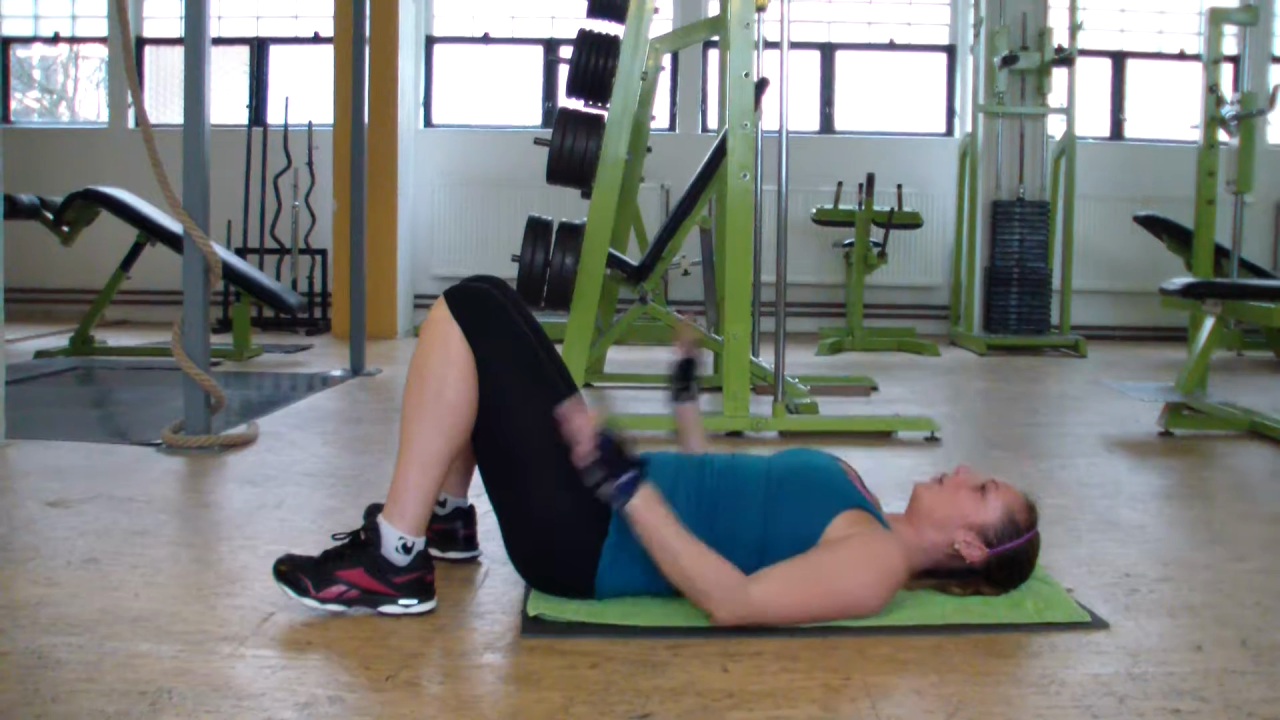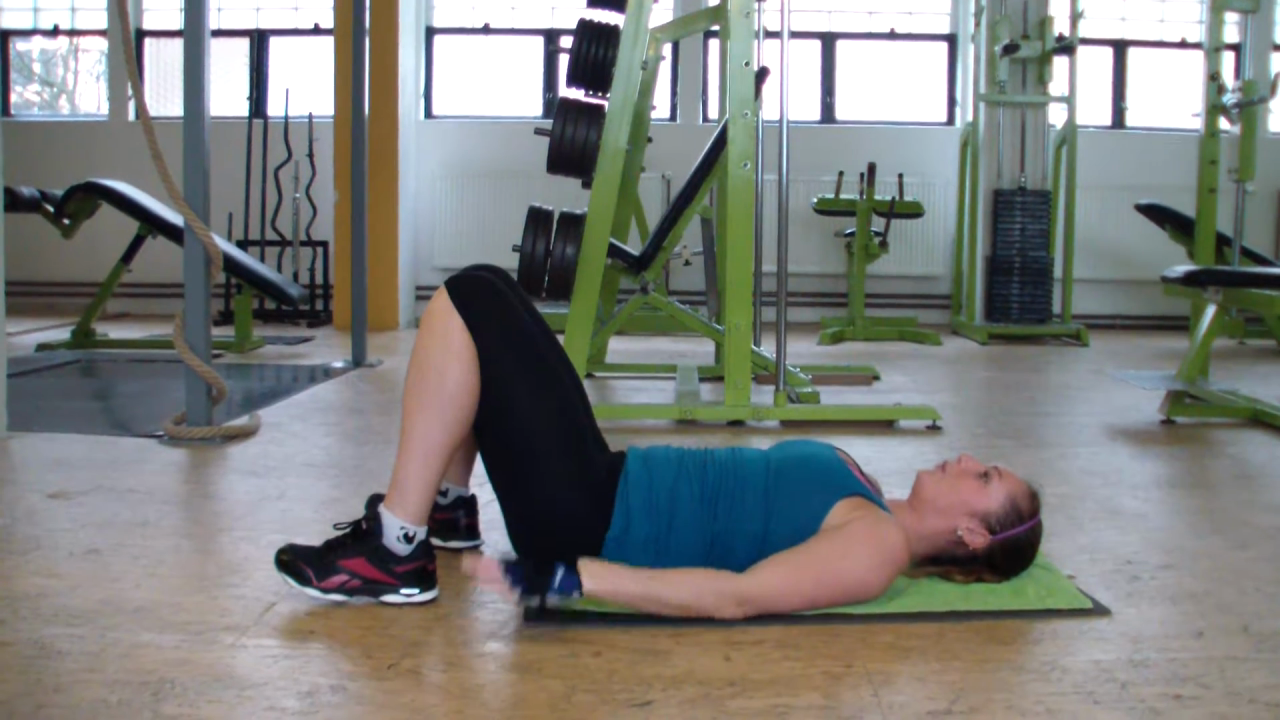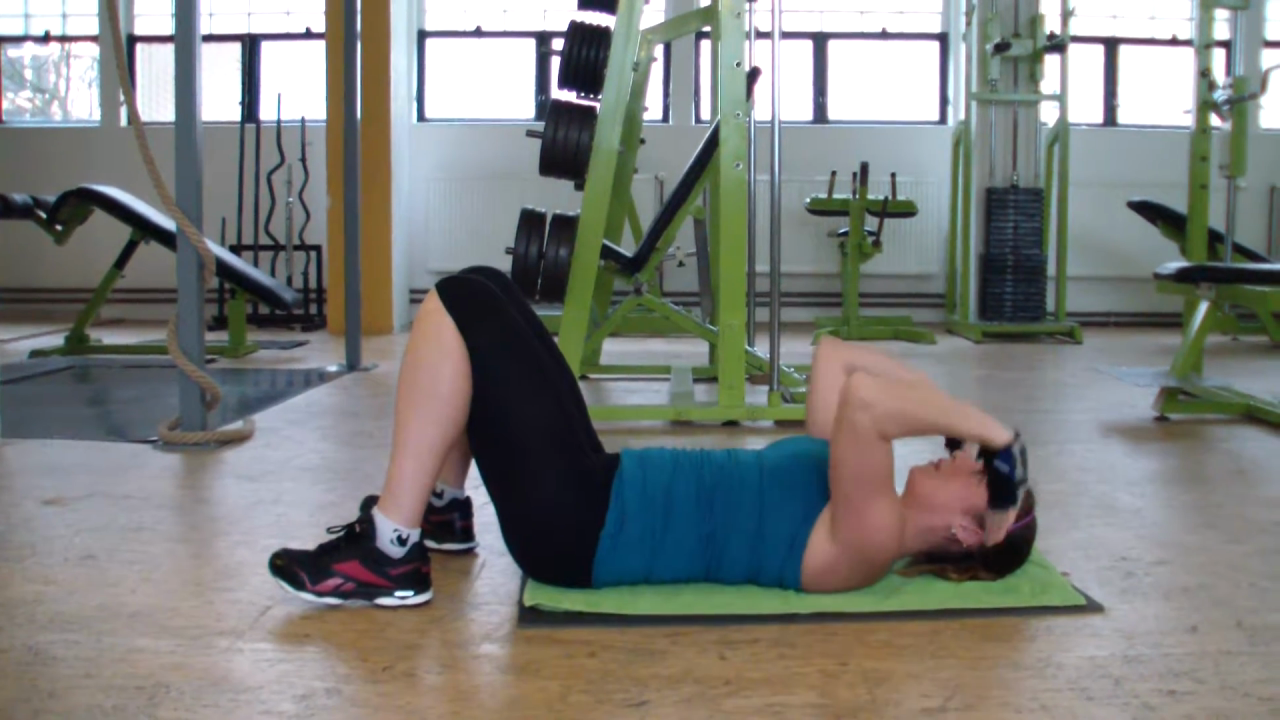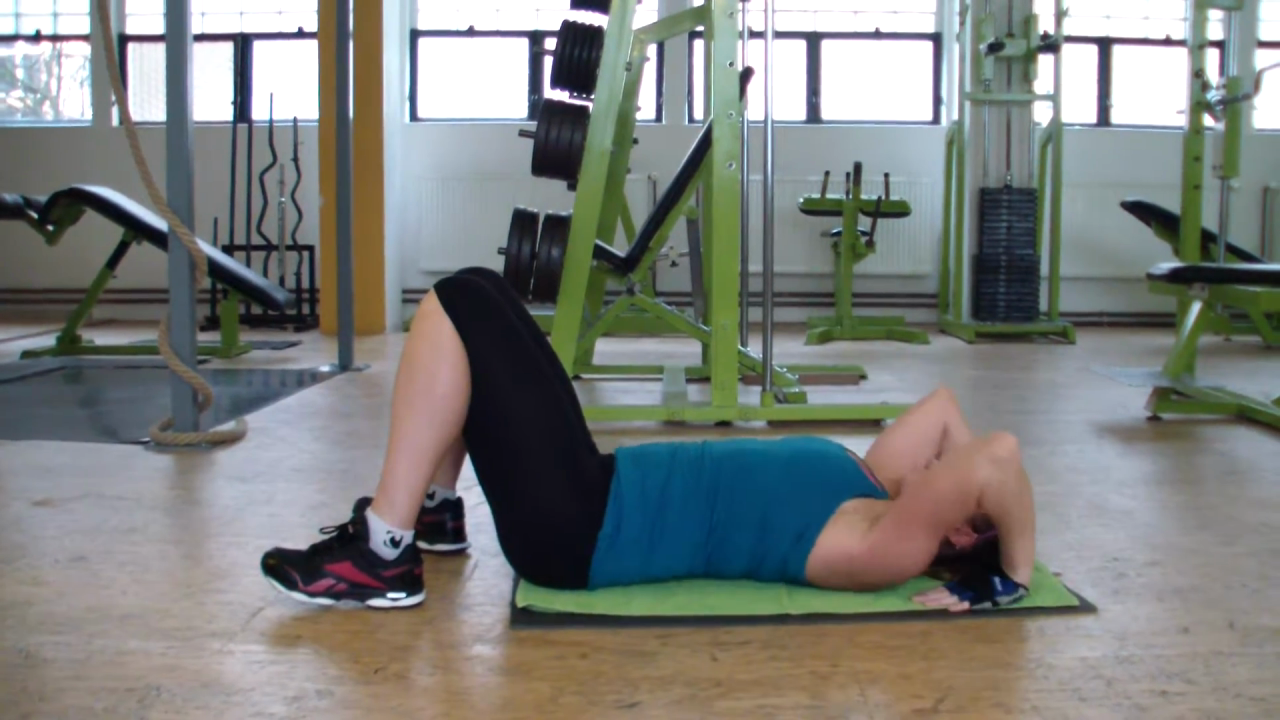
dt=0.7s
person 1, frame 1
left shoulder: (875, 565)
right shoulder: (864, 520)
left elbow: (730, 598)
left wrist: (625, 486)
right wrist: (685, 398)
left hip: (581, 543)
right hip: (605, 508)
left knee: (464, 314)
right knee: (482, 299)
left ankle: (394, 563)
right ankle: (444, 519)
person 1, frame 2
left shoulder: (876, 551)
right shoulder: (866, 504)
left elbow: (735, 593)
left wrist: (572, 575)
left hip: (581, 521)
right hip: (603, 491)
left knee: (465, 303)
right knee: (483, 290)
left ankle: (394, 553)
right ankle: (446, 511)
person 1, frame 3
left shoulder: (871, 542)
right shoulder: (865, 506)
left elbow: (857, 396)
right elbow: (829, 358)
left wrist: (990, 433)
right wrist: (960, 411)
left hip: (578, 532)
right hip: (604, 493)
left knee: (458, 304)
right knee: (479, 289)
left ankle: (389, 553)
right ankle: (442, 510)
person 1, frame 4
left shoulder: (887, 549)
right shoulder: (876, 492)
left elbow: (999, 455)
right elbow: (941, 401)
left hip: (571, 532)
right hip: (596, 494)
left knee: (458, 306)
right knee: (473, 295)
left ankle: (381, 554)
right ankle: (432, 512)
